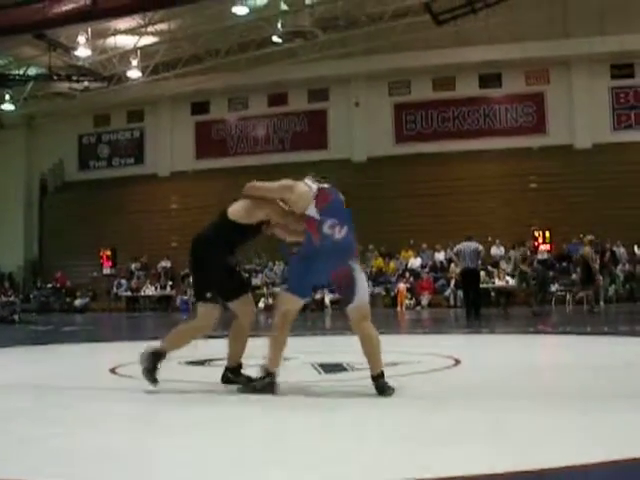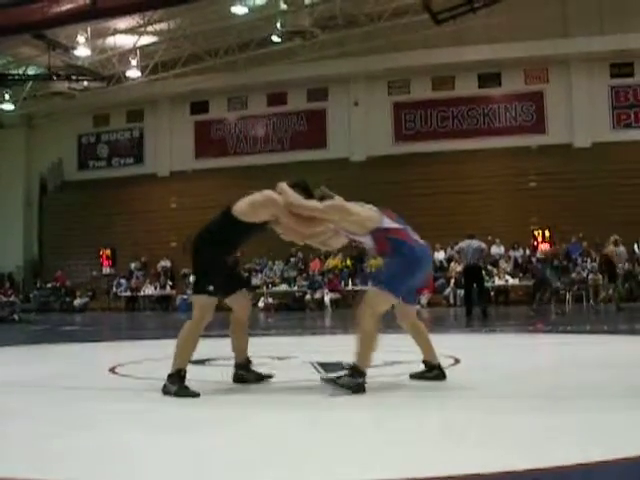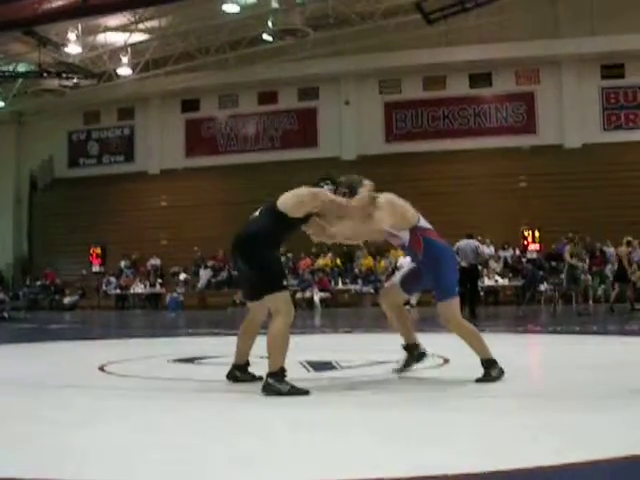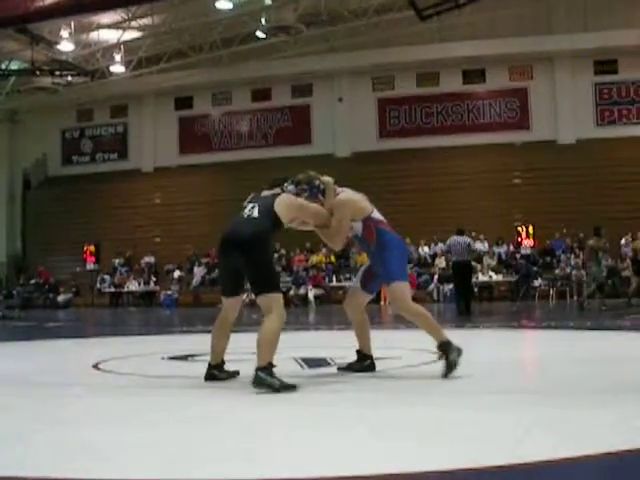
dt=0.5s
person 1, frame 1
left shoulder: (295, 187)
right shoulder: (337, 196)
left elbow: (250, 189)
left hip: (317, 252)
right hip: (346, 255)
left knee: (284, 313)
right knee: (362, 320)
left ankle: (268, 377)
right ankle: (379, 379)
person 1, frame 2
left shoulder: (341, 210)
right shoulder: (347, 221)
left elbow: (297, 205)
right elbow: (330, 243)
left wrist: (284, 188)
left hip: (409, 257)
right hip: (419, 257)
left knee: (366, 312)
right knee: (406, 317)
left ankle: (356, 376)
right ankle: (434, 367)
person 1, frame 3
left shoulder: (385, 203)
right shoulder: (375, 209)
left elbow: (377, 232)
right elbow: (355, 235)
left wrist: (336, 228)
right wrist: (331, 231)
left hip: (439, 258)
right hip: (422, 261)
left knee: (451, 319)
right knee: (387, 297)
left ankle: (491, 364)
right ankle: (414, 348)
person 1, frame 4
left shoulder: (343, 200)
right shoulder: (336, 201)
left elbow: (337, 243)
left hip: (390, 248)
right hip: (379, 254)
left knee: (401, 303)
right knee: (352, 304)
left ankle: (447, 348)
right ankle: (365, 358)
person 2, frame 1
left shoulder: (266, 216)
right shoulder: (260, 203)
left elbow: (291, 234)
right elbow: (297, 224)
left hip: (221, 258)
right hip: (206, 255)
left knee: (247, 313)
right knee: (207, 322)
left ankle: (232, 371)
right ankle: (155, 356)
person 2, frame 2
left shoulder: (273, 212)
right shoulder: (270, 201)
left elbow: (298, 235)
right elbow: (304, 225)
left hip: (221, 254)
right hip: (208, 250)
left knee: (243, 307)
right knee: (202, 316)
left ankle: (242, 368)
right ankle: (174, 378)
person 2, frame 3
left shoulder: (302, 203)
right shoulder: (311, 195)
right elbow: (352, 208)
right wrist: (367, 191)
left hip: (245, 247)
right hip: (258, 249)
left knee: (257, 313)
right knee: (283, 313)
left ankle: (239, 368)
right ankle: (274, 378)
person 2, frame 4
left shoulder: (255, 197)
right shoulder: (292, 202)
right elbow: (325, 219)
left hip: (228, 246)
right hip: (254, 248)
left knee: (229, 311)
right knee: (275, 312)
left ankle: (215, 367)
right ankle: (263, 371)
